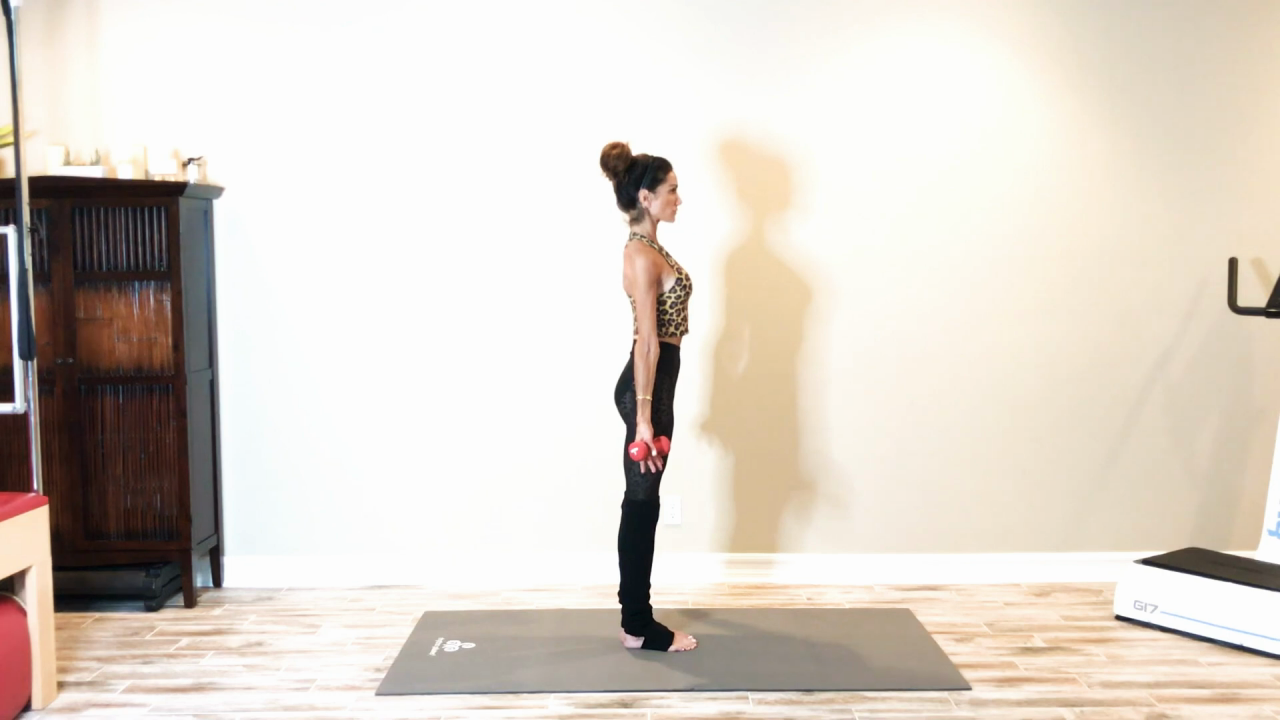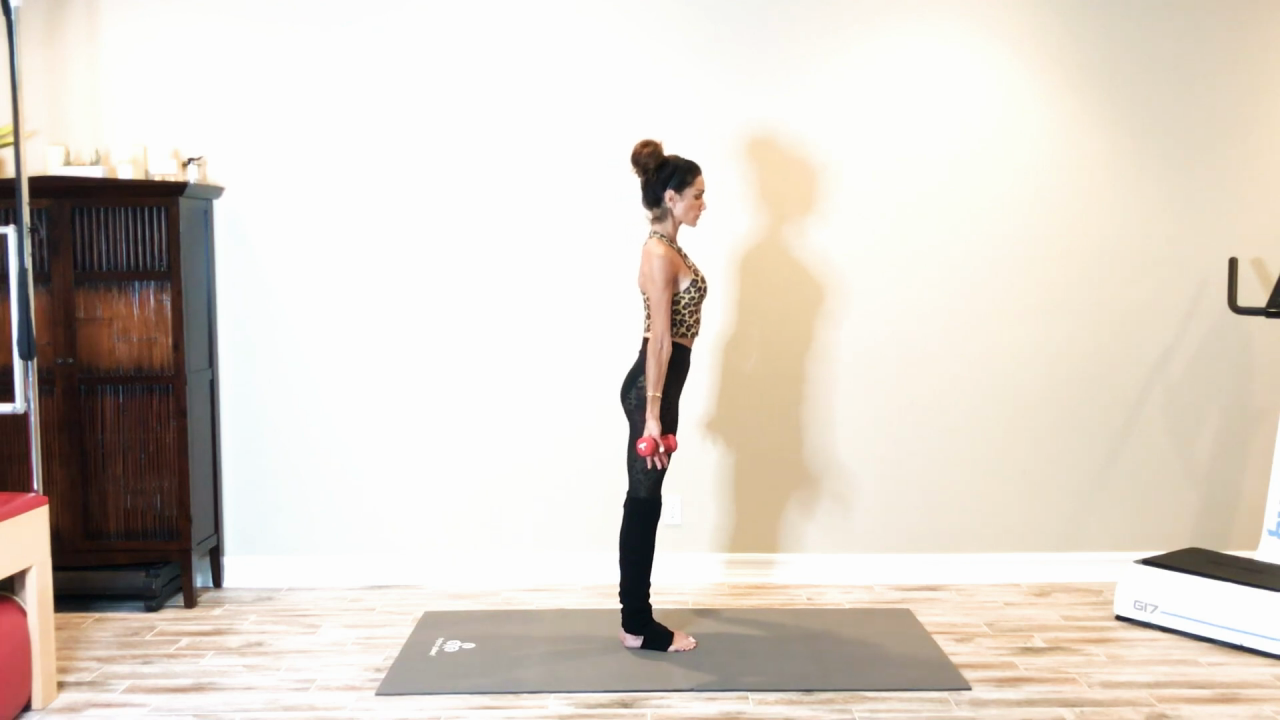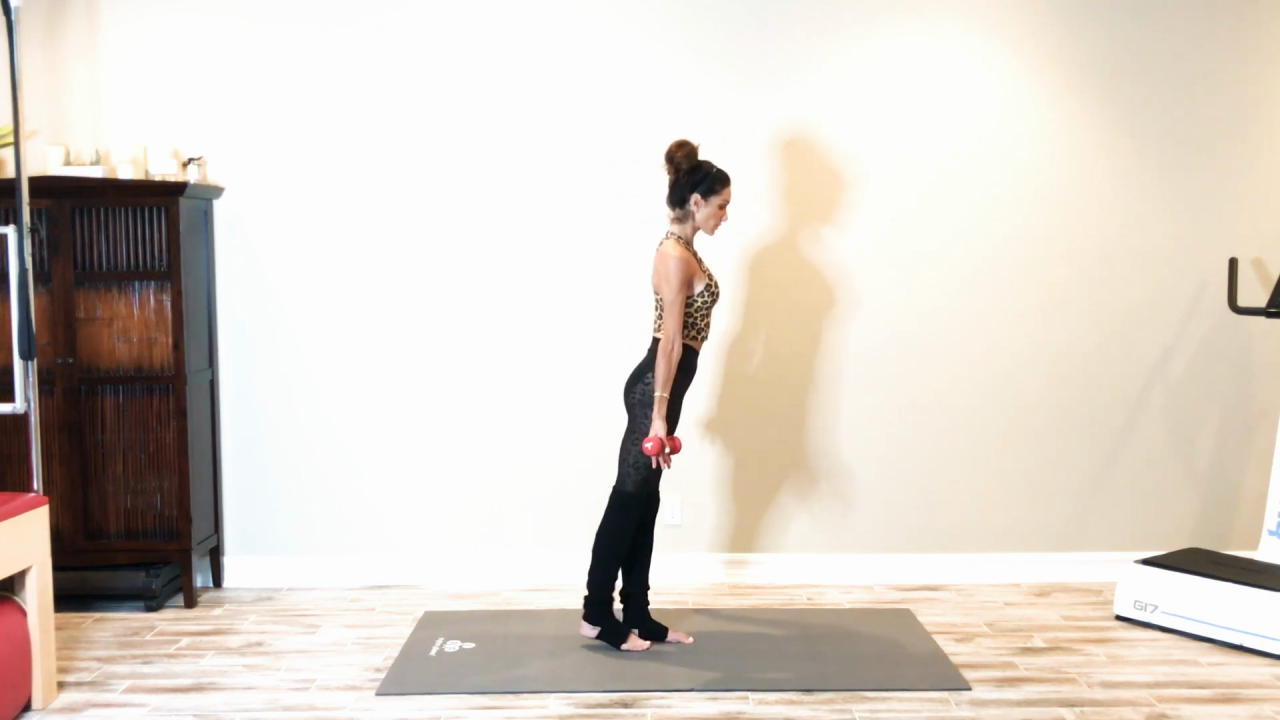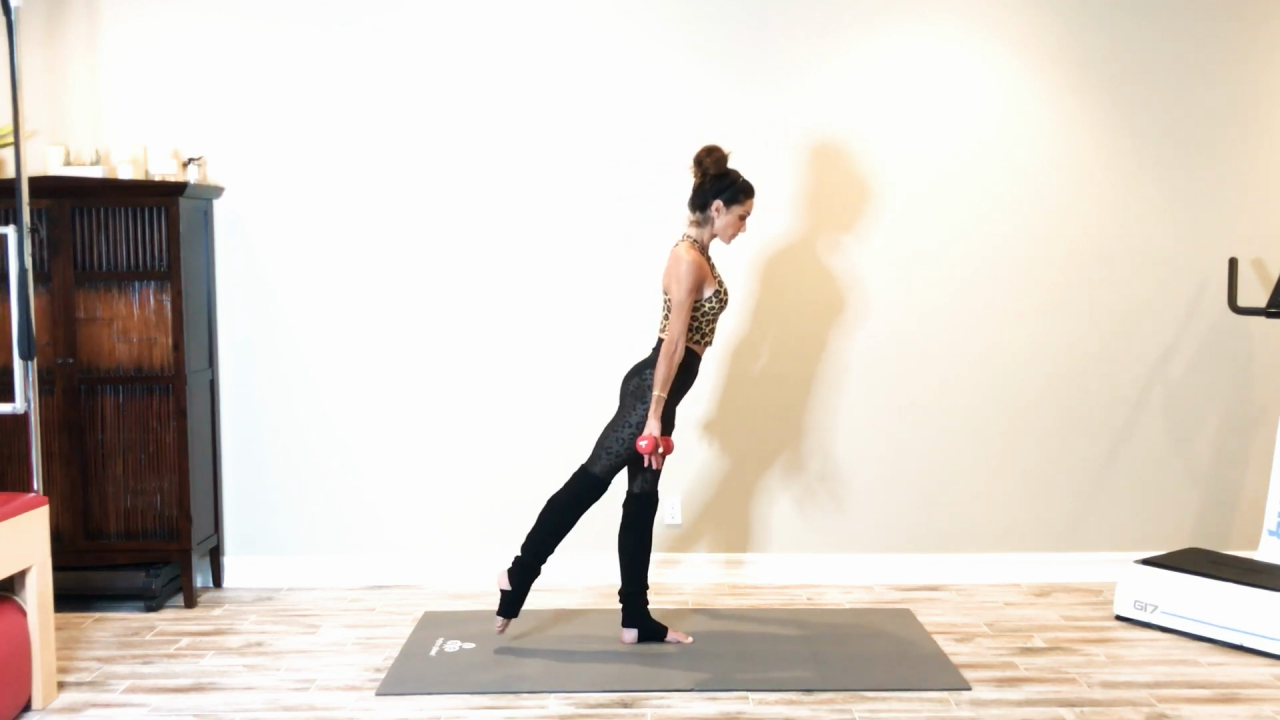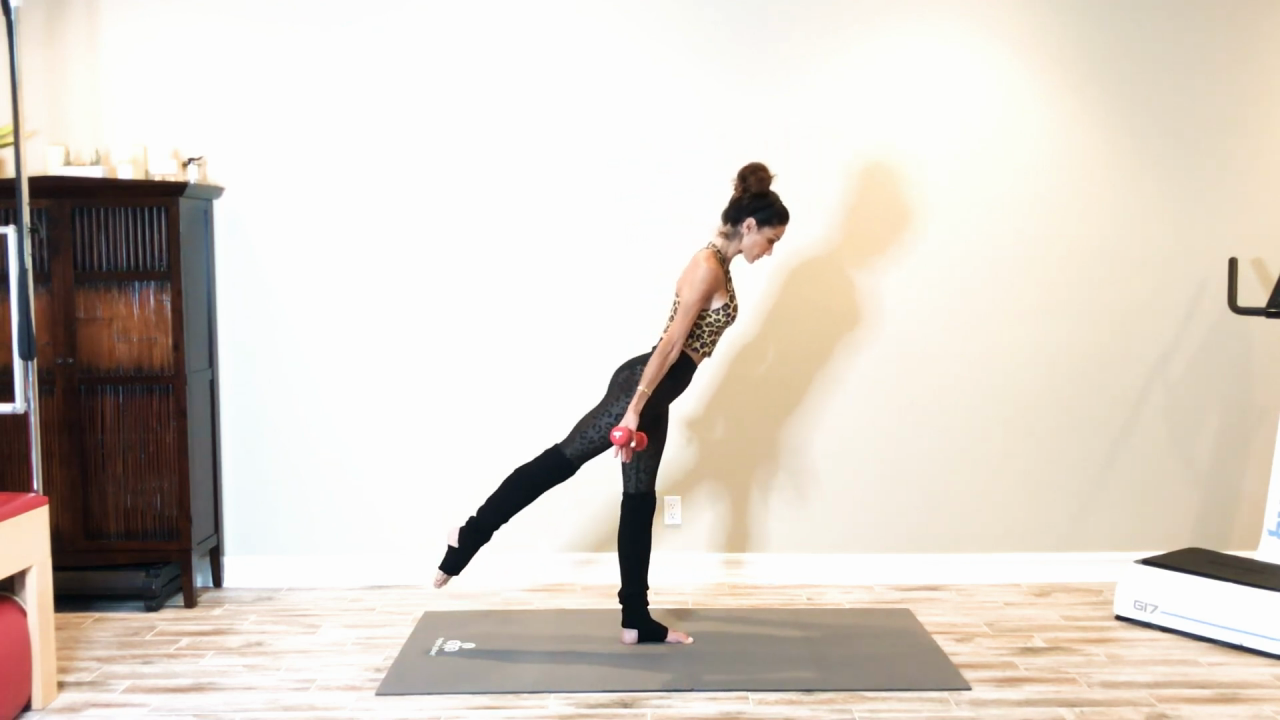
dt=1s
person 1, frame 1
left shoulder: (649, 247)
right shoulder: (641, 254)
right elbow: (647, 340)
right wrist: (643, 417)
left hip: (655, 382)
right hip: (647, 386)
left knee: (642, 504)
right knee: (641, 505)
left ankle: (637, 618)
right ankle: (637, 628)
person 1, frame 2
left shoulder: (667, 248)
right shoulder: (659, 254)
right elbow: (658, 338)
right wrist: (652, 414)
left hip: (659, 383)
right hip: (651, 386)
left knee: (645, 503)
right knee: (642, 504)
left ankle: (638, 619)
right ankle: (637, 626)
person 1, frame 3
left shoulder: (683, 250)
right shoulder: (675, 255)
right elbow: (669, 339)
right wrist: (658, 415)
left hip: (663, 386)
right hip: (655, 386)
left knee: (644, 502)
right knee: (628, 499)
left ankle: (637, 617)
right ankle: (597, 614)
person 1, frame 4
left shoulder: (696, 255)
right shoulder: (689, 259)
right elbow: (673, 340)
right wrist: (655, 415)
left hip: (659, 389)
right hip: (652, 389)
left knee: (642, 499)
right knee: (591, 480)
left ankle: (636, 619)
right ankle: (519, 575)
person 1, frame 5
left shoulder: (718, 266)
right shoulder: (708, 267)
right elbow: (671, 343)
right wrist: (634, 408)
left hip: (654, 391)
right hip: (642, 386)
left knee: (640, 500)
right knee: (562, 460)
left ankle: (635, 620)
right ankle: (468, 536)
